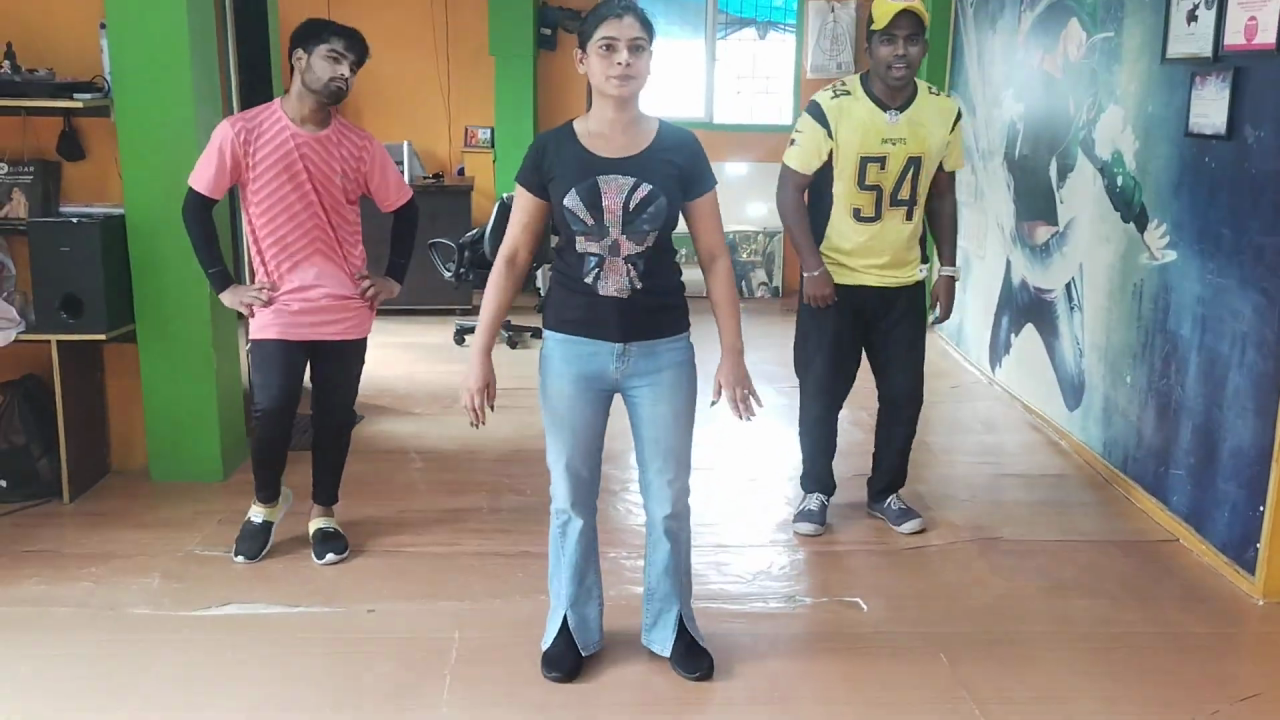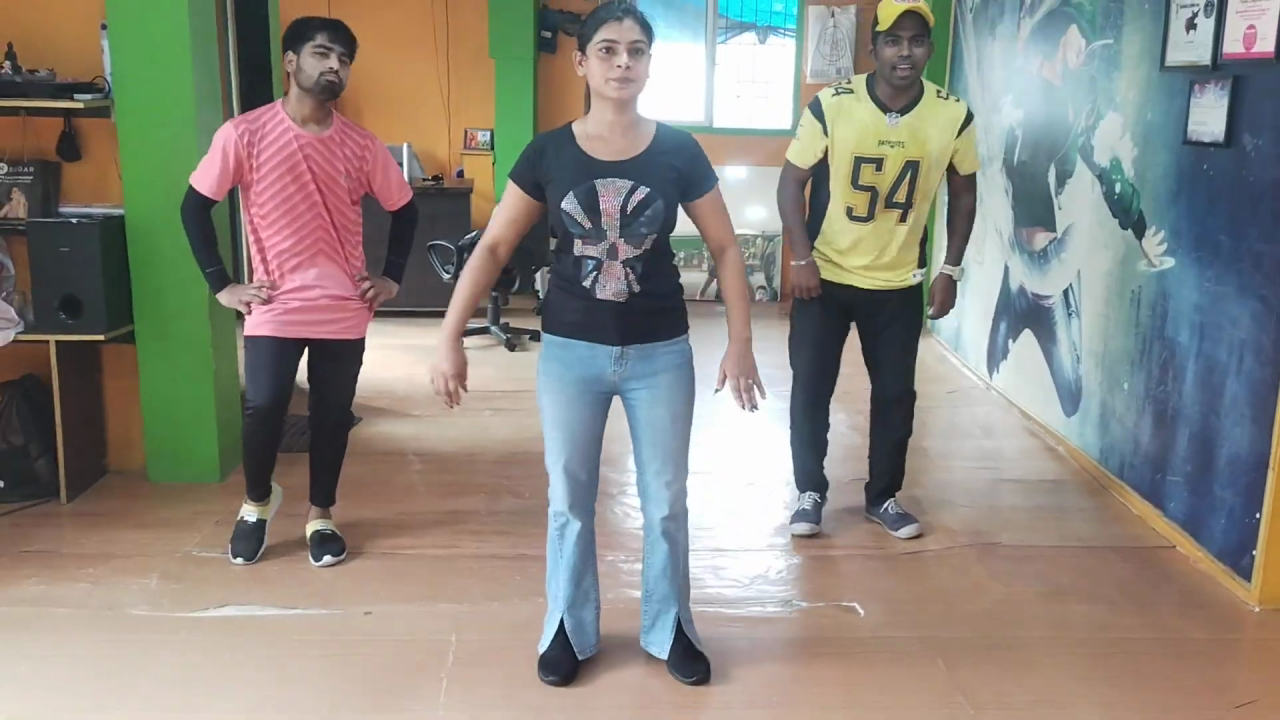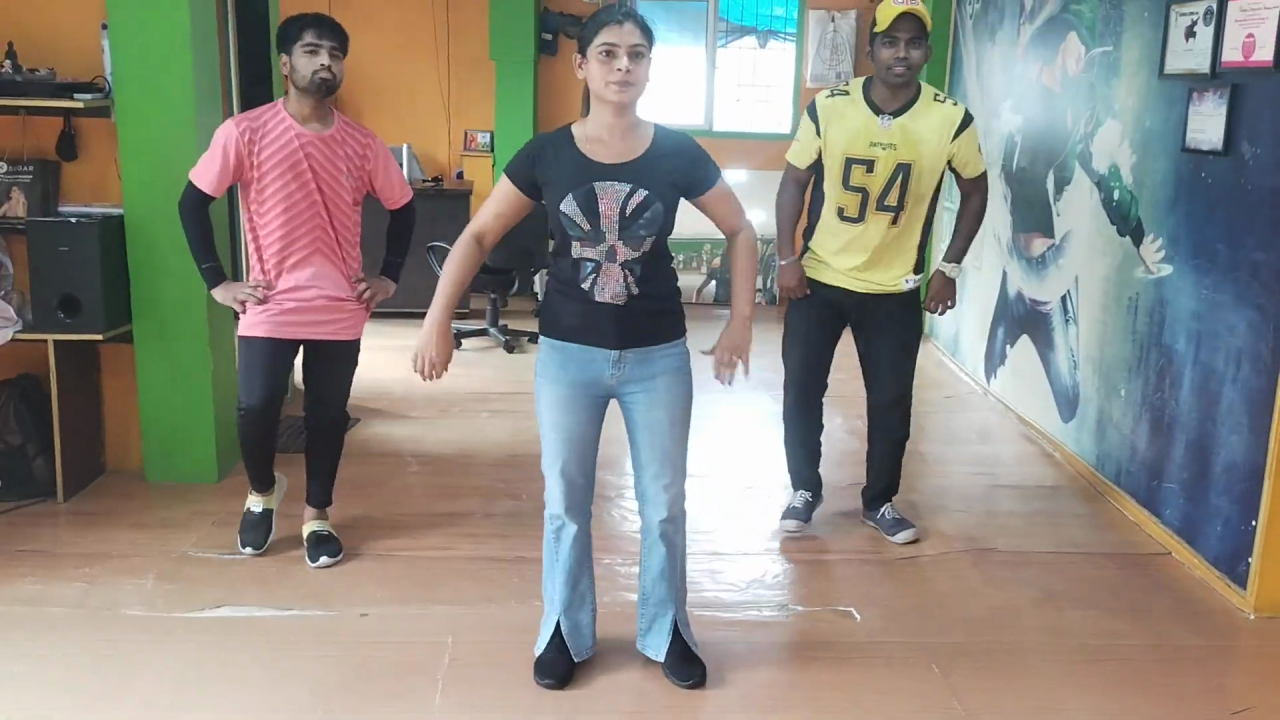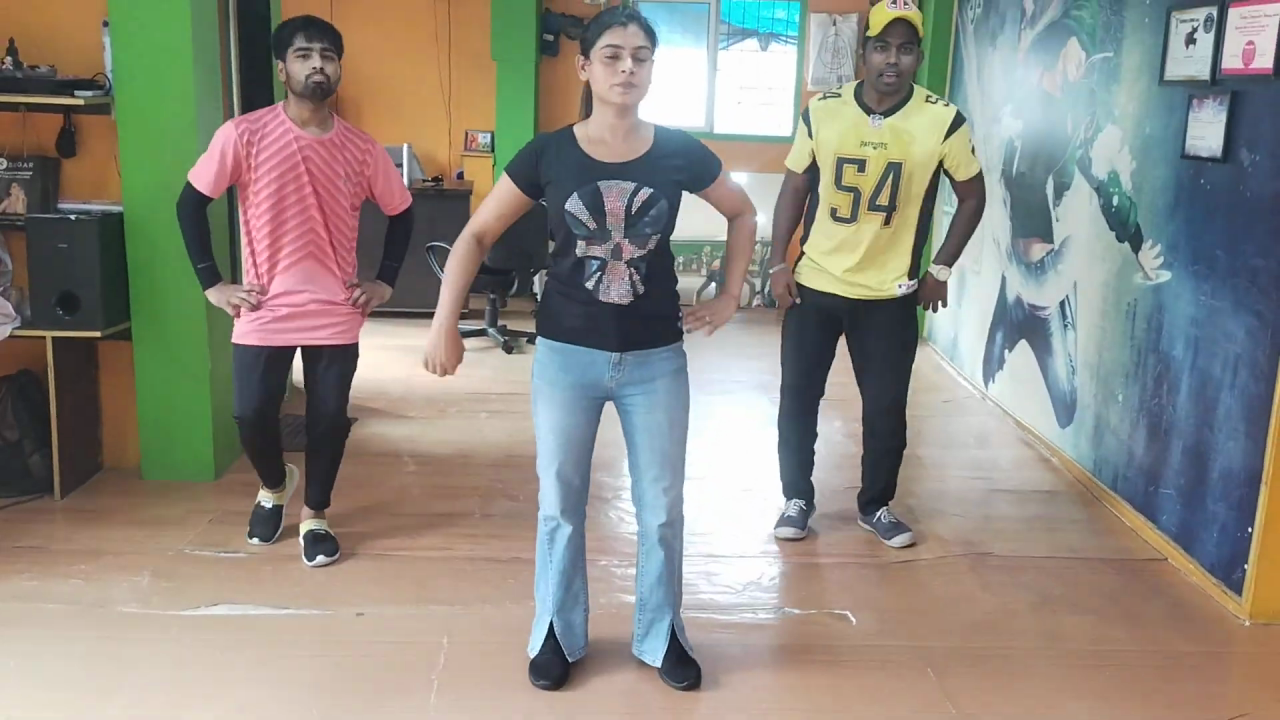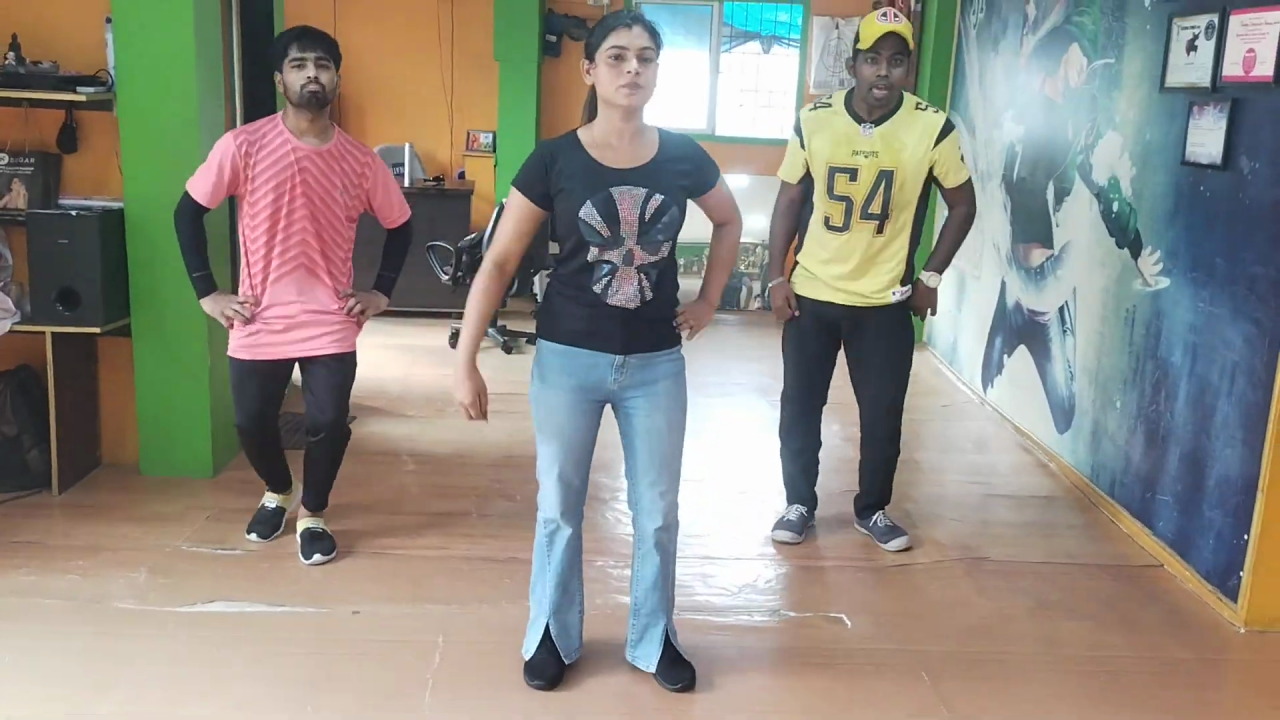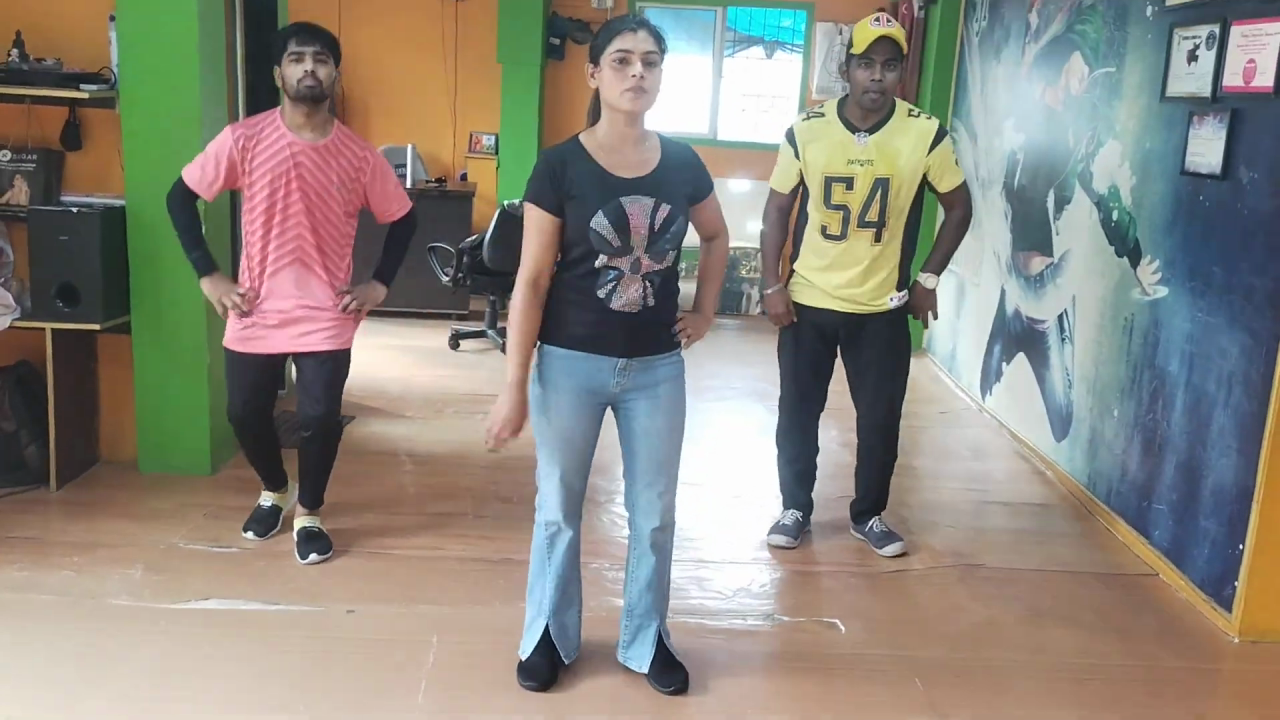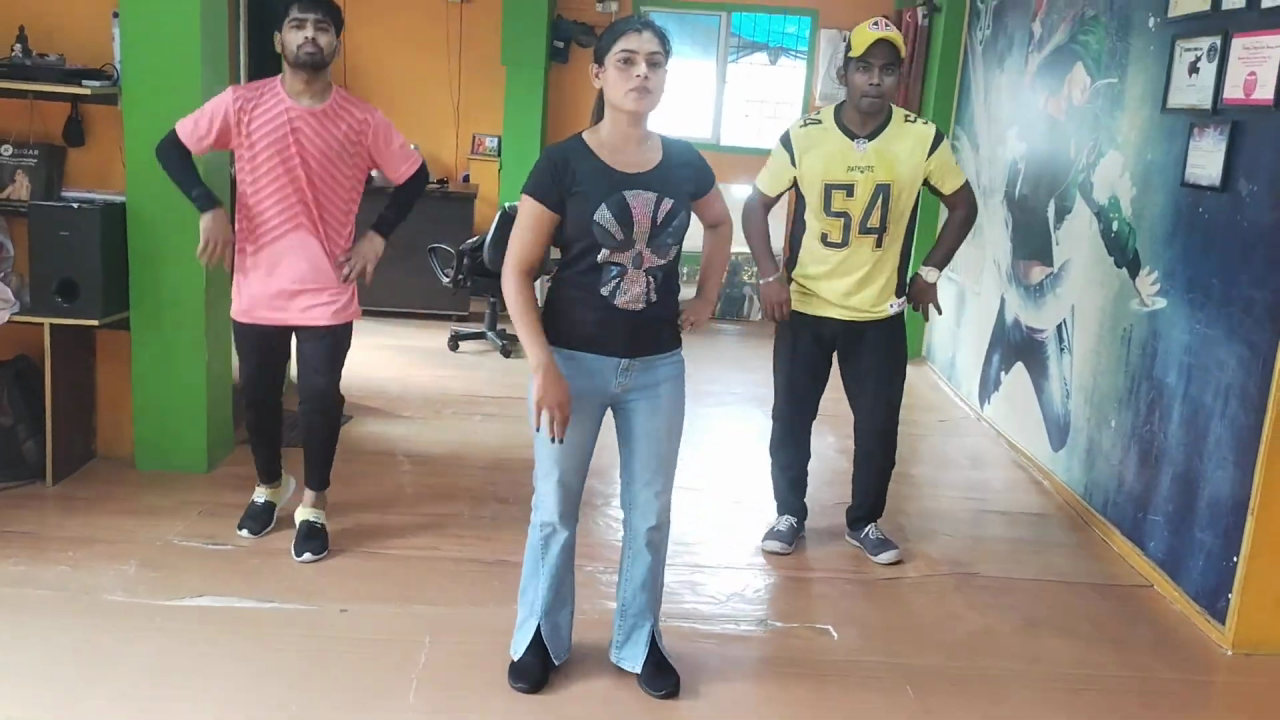
dt=0.1s
person 1, frame 1
left shoulder: (680, 148)
right shoulder: (550, 150)
left elbow: (714, 256)
right elbow: (514, 255)
left wrist: (732, 354)
right wrist: (480, 351)
left hip: (661, 350)
right hip: (573, 349)
left knee: (668, 498)
right knee: (571, 496)
left ankle: (671, 625)
right ankle: (572, 626)
person 1, frame 2
left shoulder: (678, 150)
right shoulder: (549, 152)
left elbow: (726, 248)
right elbow: (493, 247)
left wrist: (741, 345)
right wrist: (451, 337)
left hip: (659, 353)
right hip: (570, 351)
left knee: (666, 500)
right knee: (569, 499)
left ankle: (669, 628)
right ankle: (567, 628)
person 1, frame 3
left shoulder: (678, 152)
right shoulder: (547, 154)
left elbow: (741, 233)
right elbow: (478, 236)
left wrist: (740, 322)
right wrist: (436, 320)
left hip: (657, 357)
right hip: (568, 354)
left knee: (663, 503)
right knee: (565, 502)
left ankle: (665, 632)
right ankle: (563, 632)
person 1, frame 4
left shoulder: (679, 152)
right shoulder: (546, 153)
left elbow: (744, 214)
right elbow: (475, 237)
left wrist: (728, 295)
right wrist: (443, 322)
left hip: (656, 359)
right hip: (566, 355)
left knee: (661, 506)
right knee: (561, 503)
left ankle: (661, 635)
right ankle: (558, 634)
person 1, frame 5
left shoulder: (683, 156)
right shoulder: (554, 160)
left elbow: (729, 221)
right elbow: (499, 261)
left wrist: (709, 299)
right wrist: (465, 360)
left hip: (655, 363)
right hip: (568, 358)
left knee: (657, 510)
right knee: (560, 506)
left ankle: (655, 639)
right ankle: (553, 635)
person 1, frame 6
left shoulder: (682, 163)
right shoulder: (560, 166)
left elbow: (715, 234)
right elbow: (532, 281)
left wrist: (703, 308)
right wrist: (514, 386)
left hip: (657, 367)
right hip: (571, 361)
left knee: (653, 513)
right knee: (558, 509)
left ankle: (646, 640)
right ankle: (550, 637)
person 1, frame 7
left shoulder: (685, 163)
right shoulder: (563, 162)
left elbow: (721, 226)
right elbow: (515, 270)
left wrist: (705, 301)
right wrist: (542, 366)
left hip: (657, 366)
right hip: (574, 361)
left knee: (649, 514)
right knee: (555, 508)
left ankle: (638, 642)
right ankle: (539, 637)
person 2, frame 1
left shoulder: (359, 145)
right shoulder: (241, 133)
left elbow: (403, 208)
right elbow: (196, 206)
left wrist: (394, 278)
right wrist: (224, 286)
left hip: (346, 306)
right hip: (279, 305)
left knee: (335, 414)
right knee: (272, 410)
left ankle: (323, 514)
right ankle: (266, 505)
person 2, frame 2
left shoulder: (362, 145)
right shoulder: (244, 134)
left elbow: (402, 209)
right elbow: (195, 206)
left wrist: (392, 277)
right wrist: (221, 285)
left hip: (344, 307)
right hip: (276, 304)
left knee: (332, 414)
right knee: (263, 405)
left ankle: (320, 515)
right ankle: (256, 503)
person 2, frame 3
left shoulder: (363, 144)
right shoulder: (244, 132)
left elbow: (402, 208)
right elbow: (193, 202)
left wrist: (389, 277)
right wrist: (217, 282)
left hip: (339, 308)
right hip: (271, 303)
left knee: (328, 415)
right knee: (256, 407)
left ankle: (316, 516)
right ankle: (262, 492)
person 2, frame 4
left shoulder: (362, 149)
right shoulder: (243, 135)
left elbow: (401, 213)
right elbow: (190, 203)
left wrist: (384, 281)
right wrist: (212, 283)
left hip: (335, 311)
right hip: (265, 309)
left knee: (328, 415)
right knee: (252, 414)
left ankle: (315, 514)
right ankle: (274, 488)
person 2, frame 5
left shoulder: (360, 160)
right shoulder: (242, 146)
left elbow: (400, 225)
right elbow: (188, 212)
left wrist: (381, 292)
right wrist: (206, 292)
left hip: (330, 320)
right hip: (261, 320)
left knee: (328, 424)
right knee: (252, 423)
left ankle: (312, 514)
right ankle: (278, 490)
person 2, frame 6
left shoulder: (360, 154)
right shoulder: (242, 139)
left elbow: (403, 217)
right elbow: (181, 197)
left wrist: (378, 282)
right wrist: (207, 273)
left hip: (325, 317)
right hip: (255, 312)
left knee: (319, 418)
right knee: (246, 416)
left ankle: (309, 513)
right ankle: (275, 490)
person 2, frame 7
left shoulder: (363, 119)
right shoulder: (241, 104)
left elbow: (414, 177)
right elbow: (170, 148)
left wrist: (377, 236)
right wrist: (210, 208)
left hip: (327, 289)
right hip: (259, 285)
left knee: (320, 397)
right knee: (257, 393)
left ankle: (313, 504)
right ankle: (268, 486)
person 3, frame 1
left shoulder: (943, 111)
right shoulder: (828, 108)
left elbow: (941, 193)
right elbow: (790, 191)
left wrist: (948, 268)
right wrist: (812, 269)
left hip: (903, 284)
right hip: (834, 281)
left knee: (904, 394)
right knee: (821, 392)
left ankle: (885, 491)
right ankle: (816, 490)
person 3, frame 2
left shoulder: (952, 116)
right shoulder: (830, 106)
left elbow: (964, 192)
right elbow: (792, 182)
left wrist: (951, 269)
right wrist: (798, 257)
left hip: (898, 285)
right hip: (825, 277)
left knee: (895, 395)
right knee: (810, 386)
left ankle: (883, 495)
right ankle: (810, 490)
person 3, frame 3
left shoulder: (950, 118)
right shoulder: (827, 108)
left elbow: (974, 193)
right elbow: (794, 183)
left wrist: (949, 268)
right wrist: (787, 258)
left hip: (894, 289)
right hip: (820, 279)
left knee: (891, 400)
right knee: (802, 386)
left ankle: (879, 500)
right ankle: (804, 488)
person 3, frame 4
left shoulder: (943, 120)
right shoulder: (820, 110)
left elbow: (973, 197)
right elbow: (794, 188)
left wrist: (941, 269)
right wrist: (779, 262)
left hip: (889, 295)
right hip: (814, 285)
left knee: (886, 406)
right knee: (797, 397)
left ankle: (876, 505)
right ankle: (797, 497)
person 3, frame 5
left shoulder: (933, 127)
right shoulder: (812, 121)
left elbow: (962, 205)
right elbow: (789, 200)
left wrist: (930, 276)
right wrist: (776, 276)
left hip: (885, 302)
right hip: (811, 294)
left knee: (882, 412)
right knee: (800, 405)
left ankle: (872, 508)
right ankle: (799, 503)
person 3, frame 6
left shoulder: (926, 133)
right shoulder: (805, 131)
left elbow: (958, 207)
right elbow: (776, 209)
left wrist: (928, 278)
right wrist: (773, 283)
left hip: (882, 308)
right hip: (807, 302)
left knee: (880, 418)
right knee: (798, 410)
left ankle: (869, 514)
right ankle: (795, 507)
person 3, frame 7
left shoulder: (923, 138)
right shoulder: (801, 137)
left elbow: (963, 207)
right elbow: (756, 208)
left wrist: (929, 273)
right wrist: (769, 276)
left hip: (879, 314)
right hip: (804, 309)
left knee: (878, 425)
right knee: (791, 418)
left ankle: (864, 521)
right ankle: (790, 513)
person 4, frame 1
left shoulder: (1088, 97)
right shoulder: (1025, 90)
left elbow: (1114, 169)
left wrist: (1144, 227)
left hip: (1058, 255)
right hip: (1021, 251)
left knee: (1071, 378)
right knee: (998, 364)
person 4, frame 2
left shoulder: (1087, 102)
right shoulder: (1026, 96)
left elbow: (1112, 174)
left wrist: (1142, 233)
left hip: (1057, 261)
right hip: (1020, 256)
left knee: (1068, 381)
right knee: (995, 364)
person 4, frame 3
left shoulder: (1086, 111)
right shoulder: (1023, 99)
left elbow: (1110, 182)
left wrist: (1140, 241)
left hip: (1054, 268)
right hip: (1018, 262)
left knee: (1065, 389)
right knee: (992, 371)
person 4, frame 4
left shoulder: (1087, 115)
right shoulder: (1025, 107)
left elbow: (1109, 187)
left wrist: (1138, 248)
left hip: (1054, 274)
right hip: (1017, 267)
left knee: (1062, 394)
right knee: (989, 377)
person 4, frame 5
left shoulder: (1087, 122)
right shoulder: (1028, 109)
left elbow: (1110, 194)
left wrist: (1137, 253)
left hip: (1053, 277)
right hip: (1017, 270)
left knee: (1060, 396)
right knee: (989, 379)
person 4, frame 6
left shoulder: (1091, 130)
right shoulder: (1031, 116)
left elbow: (1110, 203)
left wrist: (1137, 264)
left hip: (1052, 285)
right hip: (1017, 276)
left knee: (1058, 403)
right knee: (988, 385)
person 4, frame 7
left shoulder: (1091, 140)
right shoulder: (1033, 124)
left elbow: (1110, 216)
left wrist: (1136, 275)
left hip: (1050, 295)
right hip: (1017, 286)
left knee: (1055, 412)
right knee: (986, 394)
